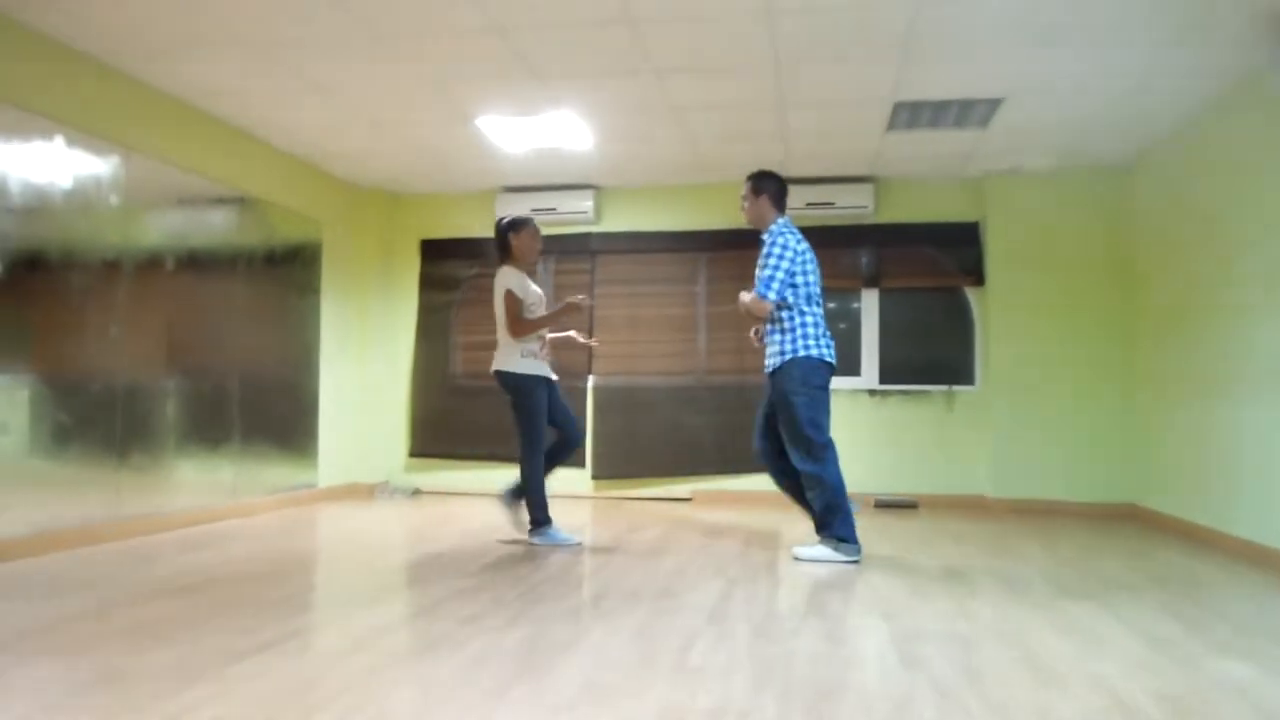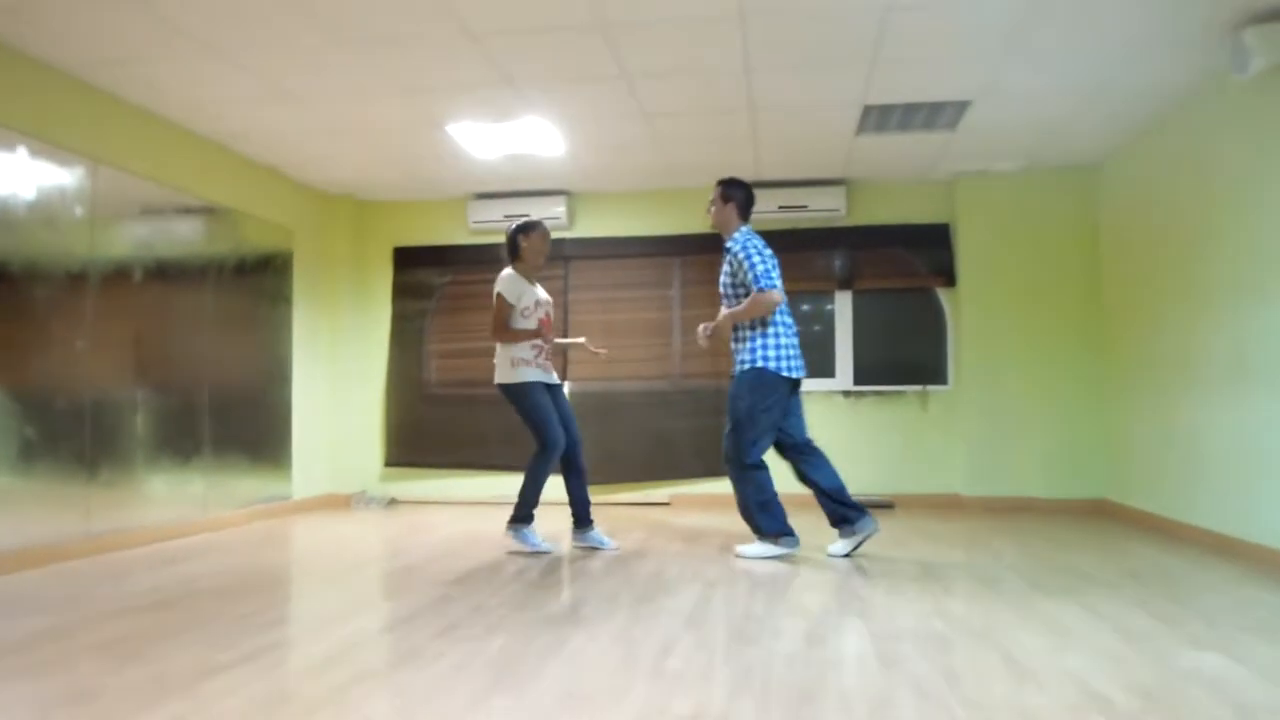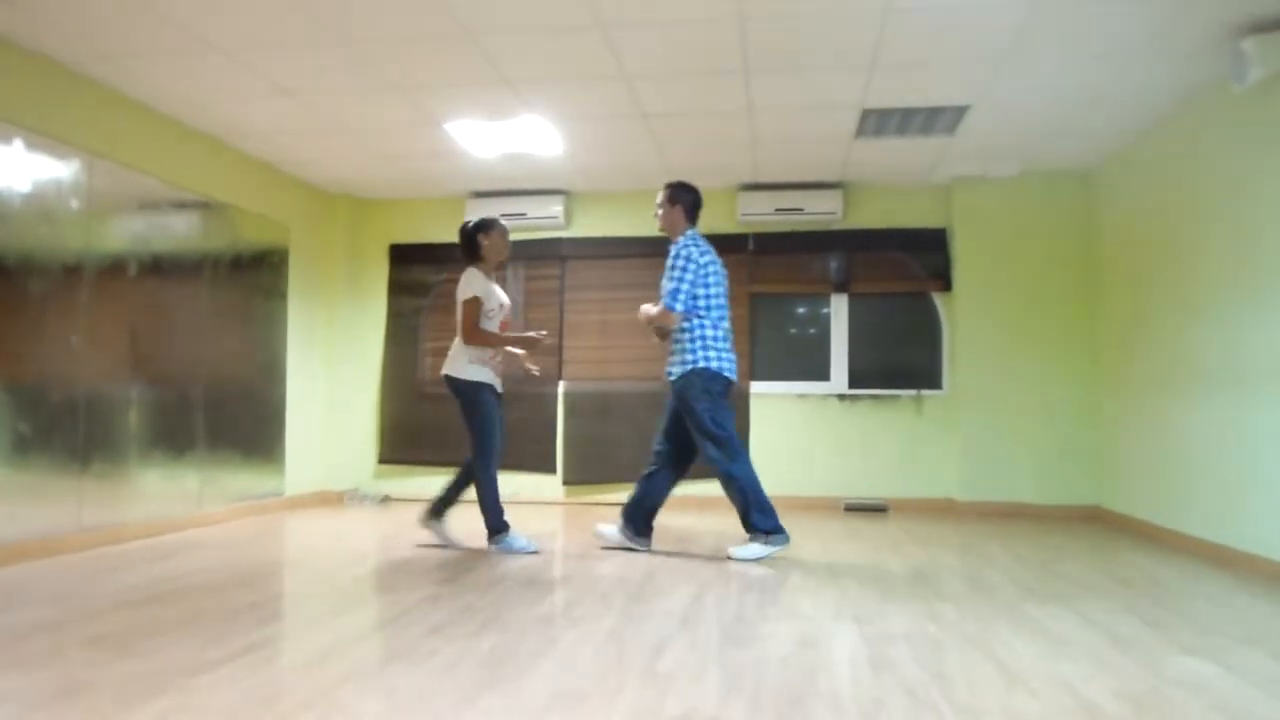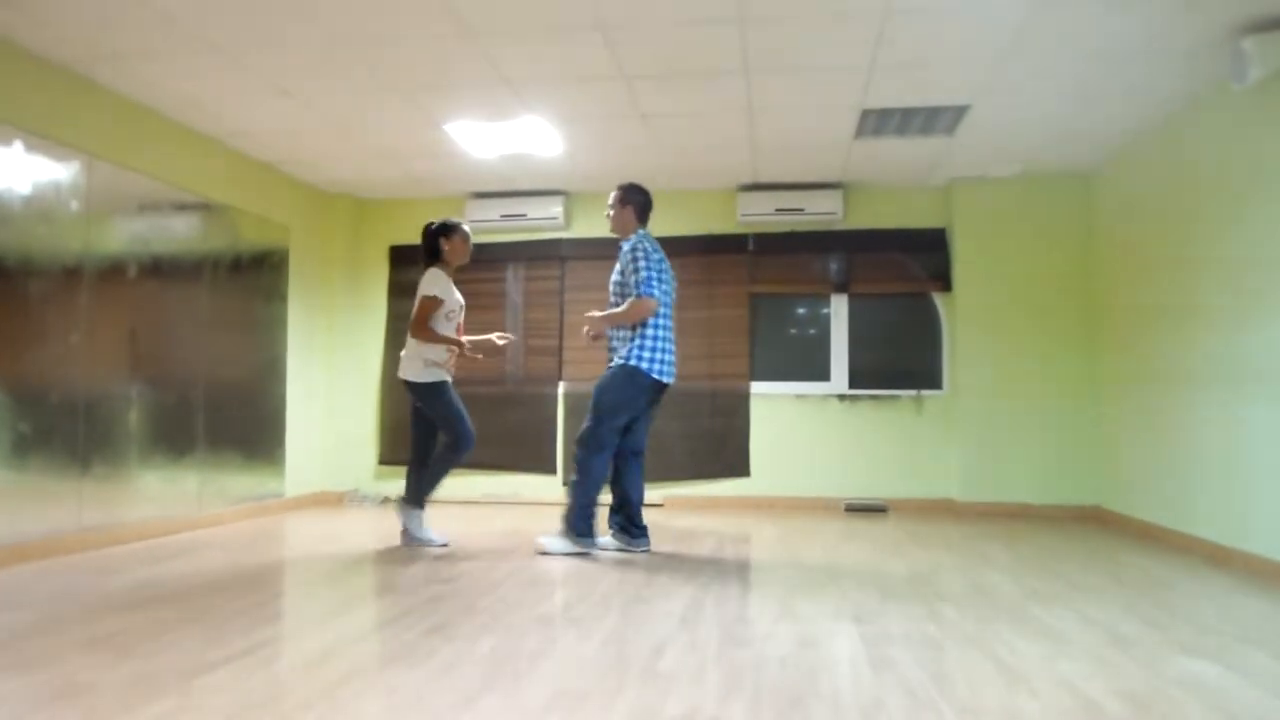
dt=0.4s
person 1, frame 1
left shoulder: (779, 241)
right shoulder: (784, 239)
left elbow: (762, 304)
left wrist: (743, 298)
right wrist: (764, 329)
left hip: (798, 358)
right hip: (791, 358)
left knee: (809, 446)
right knee: (770, 445)
left ankle: (838, 538)
right ankle: (830, 518)
person 1, frame 2
left shoulder: (744, 248)
right shoulder: (745, 248)
left elbow: (771, 297)
left wrist: (731, 315)
right wrist: (720, 326)
left hip: (761, 364)
right hip: (775, 363)
left knee: (741, 453)
right knee: (796, 447)
left ankle: (775, 534)
right ankle: (853, 519)
person 1, frame 3
left shoulder: (684, 252)
right shoulder: (701, 252)
left elbow: (670, 316)
left wrist: (648, 314)
right wrist: (665, 326)
left hip: (699, 366)
right hip: (699, 367)
left knee: (722, 450)
right knee: (669, 450)
left ankle: (767, 532)
right ankle: (635, 528)
person 1, frame 4
left shoulder: (637, 249)
right shoulder: (651, 251)
left elbow: (646, 304)
left wrist: (602, 317)
right wrist: (607, 326)
left hip: (636, 364)
right hip: (653, 366)
left knee: (593, 444)
right knee: (626, 448)
left ankle: (578, 532)
right ankle: (630, 531)
person 2, frame 1
left shoulder: (521, 279)
right shoulder: (509, 276)
right elbow: (517, 329)
left wrist: (565, 336)
right wrist: (562, 311)
left hip: (537, 370)
right hip: (519, 370)
left knee: (572, 435)
right knee: (534, 444)
left ankle: (516, 494)
right ankle: (539, 526)
person 2, frame 2
left shoulder: (535, 286)
right shoulder: (509, 280)
right elbow: (499, 332)
left wrist: (571, 343)
right wrist: (534, 334)
left hip: (544, 376)
right hip: (518, 377)
left knee: (572, 446)
right knee: (554, 442)
left ankle: (583, 527)
right ankle: (520, 523)
person 2, frame 3
left shoulder: (491, 283)
right shoulder: (474, 279)
right elbow: (471, 335)
left wrist: (515, 351)
right wrist: (518, 339)
left hip: (485, 377)
right hip: (469, 375)
left knee: (486, 451)
right knee: (488, 451)
left ankle: (436, 513)
right ankle: (499, 534)
person 2, frame 4
left shoulder: (446, 282)
right shoulder: (436, 279)
right elbow: (417, 329)
left wrist: (487, 339)
right wrist: (454, 343)
left hip: (433, 375)
right hip: (425, 374)
left knee: (424, 451)
right knee: (463, 437)
left ankle: (413, 528)
right ankle: (411, 505)
